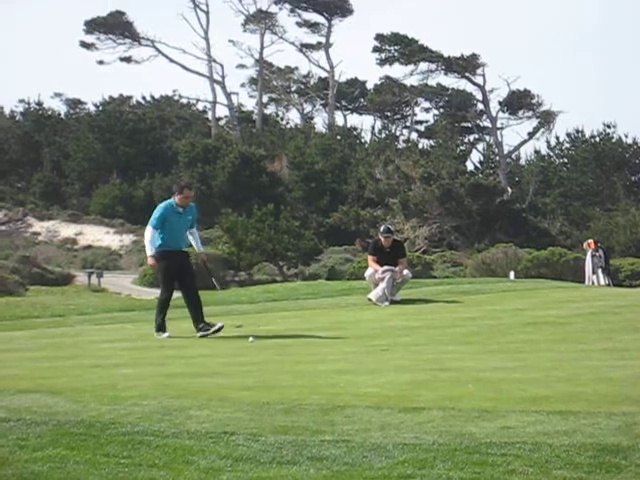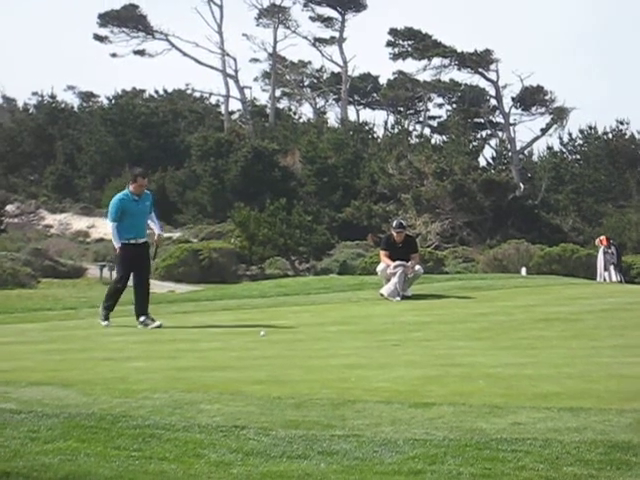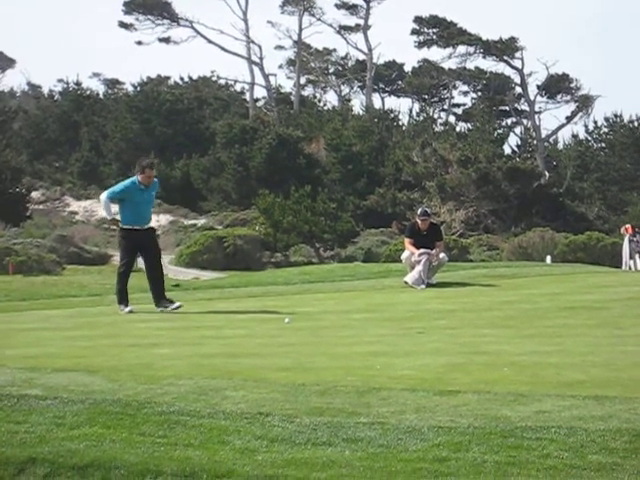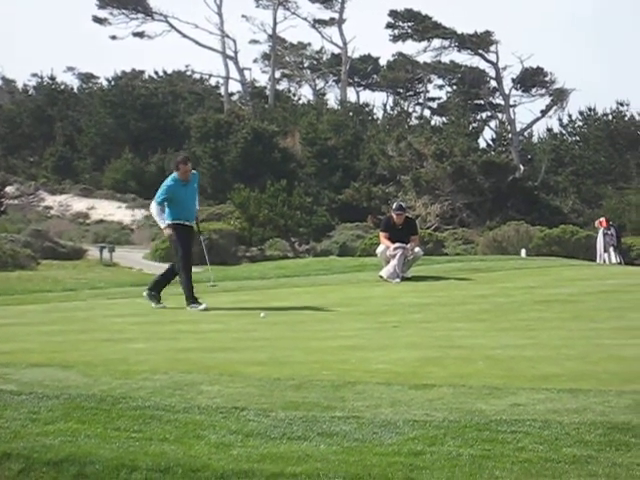
dt=1s
person 1, frame 1
left shoulder: (191, 208)
right shoulder: (163, 209)
right elbow: (149, 233)
left wrist: (199, 250)
right wrist: (150, 255)
left hip: (181, 253)
right hip: (164, 254)
left knee: (191, 289)
right knee: (167, 291)
left ankle: (201, 325)
right ankle: (159, 327)
person 1, frame 2
left shoulder: (148, 196)
right shoulder: (119, 200)
right elbow: (112, 225)
left wrist: (157, 231)
right wrist: (118, 246)
left hip: (143, 245)
right hip: (126, 246)
left knee: (143, 281)
right knee: (121, 280)
left ankle: (143, 316)
right ankle: (105, 310)
person 1, frame 3
left shoulder: (155, 184)
right shoulder: (126, 187)
right elbow: (104, 197)
right wrist: (111, 217)
left hip: (147, 230)
right hip: (129, 232)
left knee: (155, 264)
right knee: (125, 267)
left ankle: (161, 300)
right ankle: (122, 302)
person 1, frame 4
left shoulder: (195, 176)
right shoulder: (169, 185)
right elbow: (155, 207)
left wrist: (195, 209)
right wrist: (165, 227)
left hip: (189, 226)
right hip: (175, 227)
left knee: (179, 264)
right knee: (184, 263)
left ankle: (153, 290)
right ankle: (191, 300)
